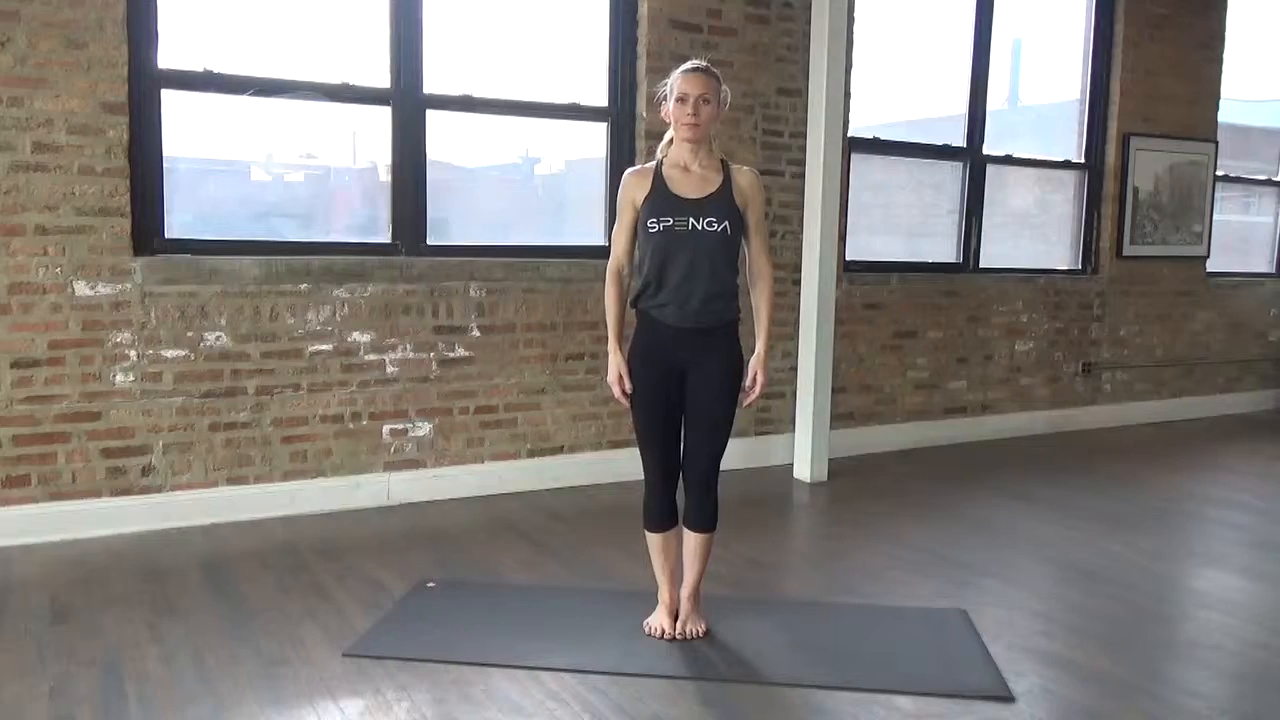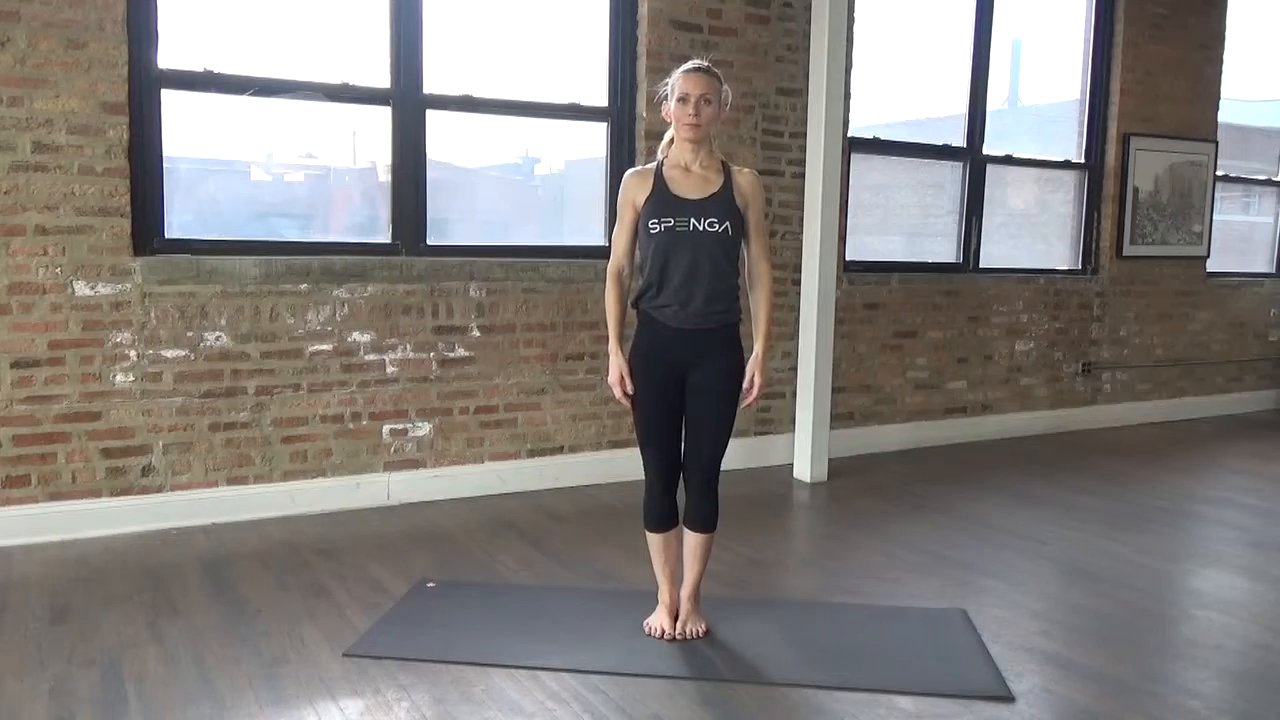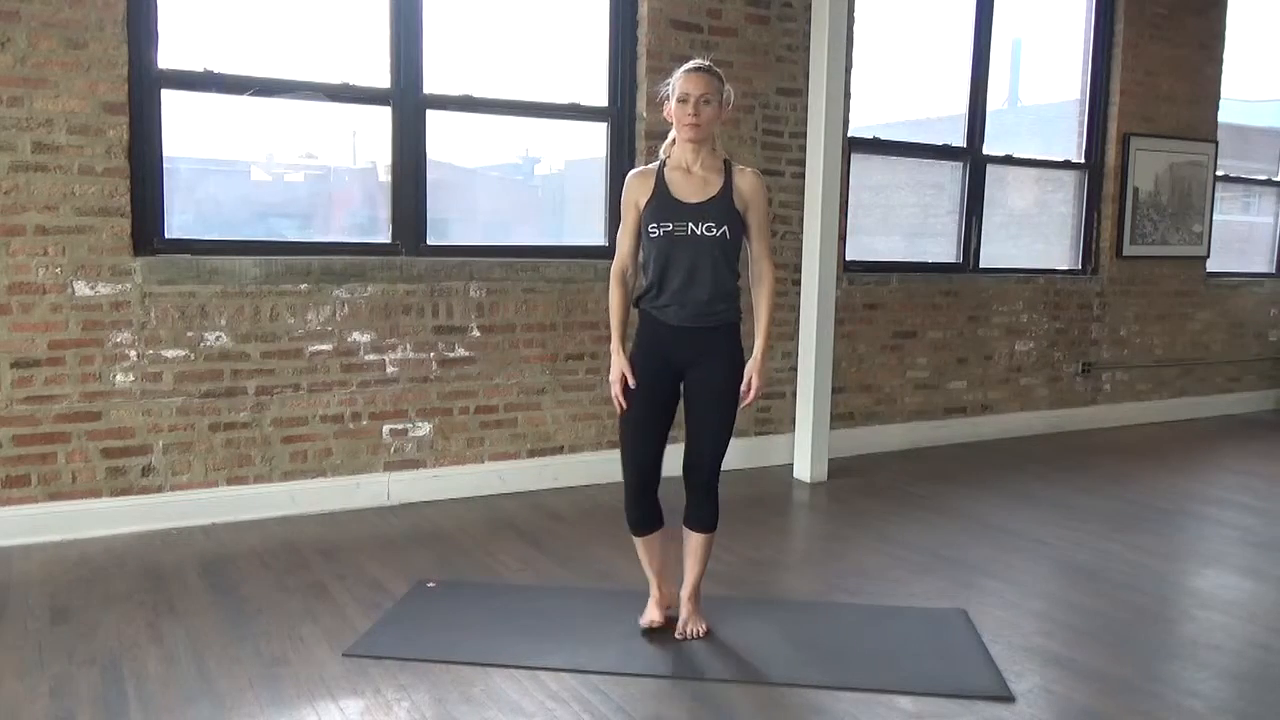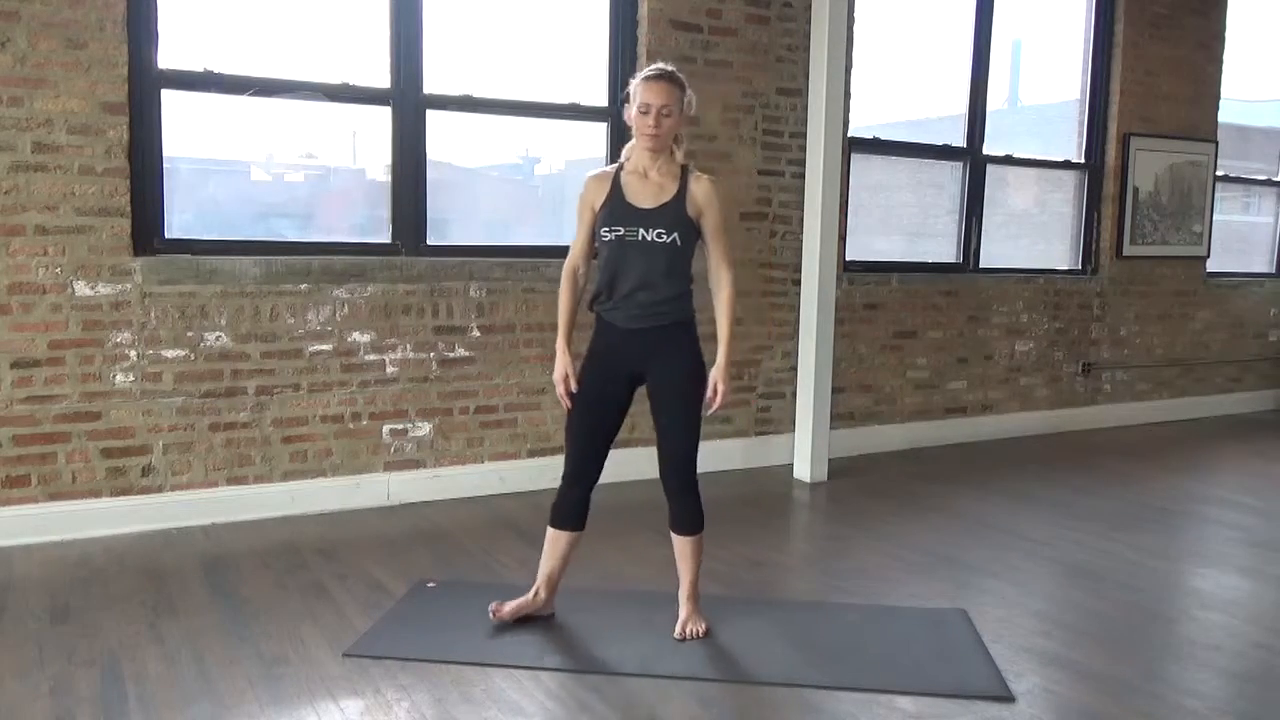
dt=0.5s
person 1, frame 1
left shoulder: (742, 183)
right shoulder: (638, 182)
left elbow: (760, 268)
right elbow: (618, 269)
left wrist: (762, 347)
right wrist: (614, 348)
left hip: (716, 346)
right hip: (655, 344)
left knee: (701, 475)
right knee: (659, 475)
left ankle: (691, 599)
right ankle: (665, 599)
person 1, frame 2
left shoulder: (743, 184)
right shoulder: (639, 182)
left elbow: (759, 270)
right elbow: (618, 270)
left wrist: (760, 348)
right wrist: (615, 349)
left hip: (717, 347)
right hip: (655, 344)
left knee: (702, 476)
right knee: (660, 475)
left ankle: (691, 598)
right ankle: (666, 597)
person 1, frame 3
left shoulder: (745, 184)
right shoulder: (642, 182)
left elbow: (763, 271)
right elbow: (623, 270)
left wrist: (759, 351)
right wrist: (617, 348)
left hip: (716, 344)
right hip: (655, 340)
left knee: (702, 475)
right knee: (639, 473)
left ankle: (690, 598)
right ankle: (658, 593)
person 1, frame 4
left shoulder: (699, 190)
right shoulder: (599, 185)
left elbow: (721, 275)
right elbow: (575, 269)
left wrist: (723, 357)
right wrist: (563, 348)
left hip: (673, 346)
right hip: (610, 342)
left knee: (678, 477)
right knee: (578, 472)
left ankle: (688, 600)
right ankle: (542, 592)
